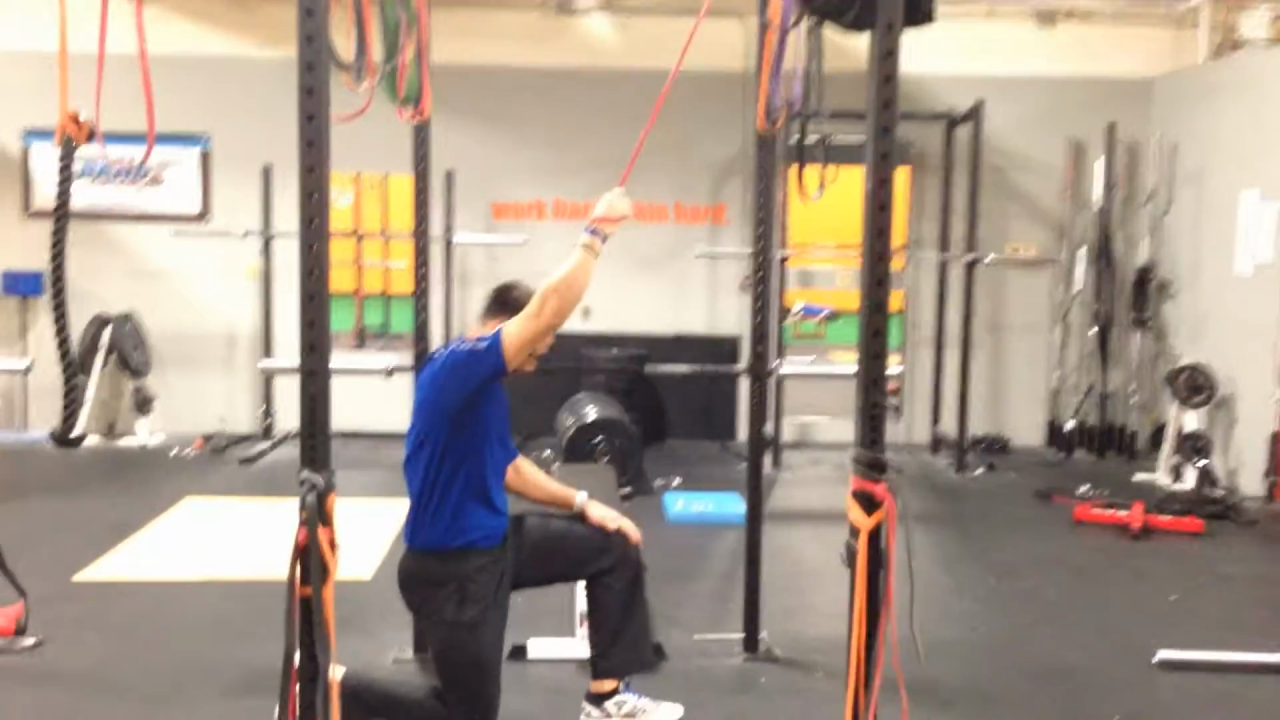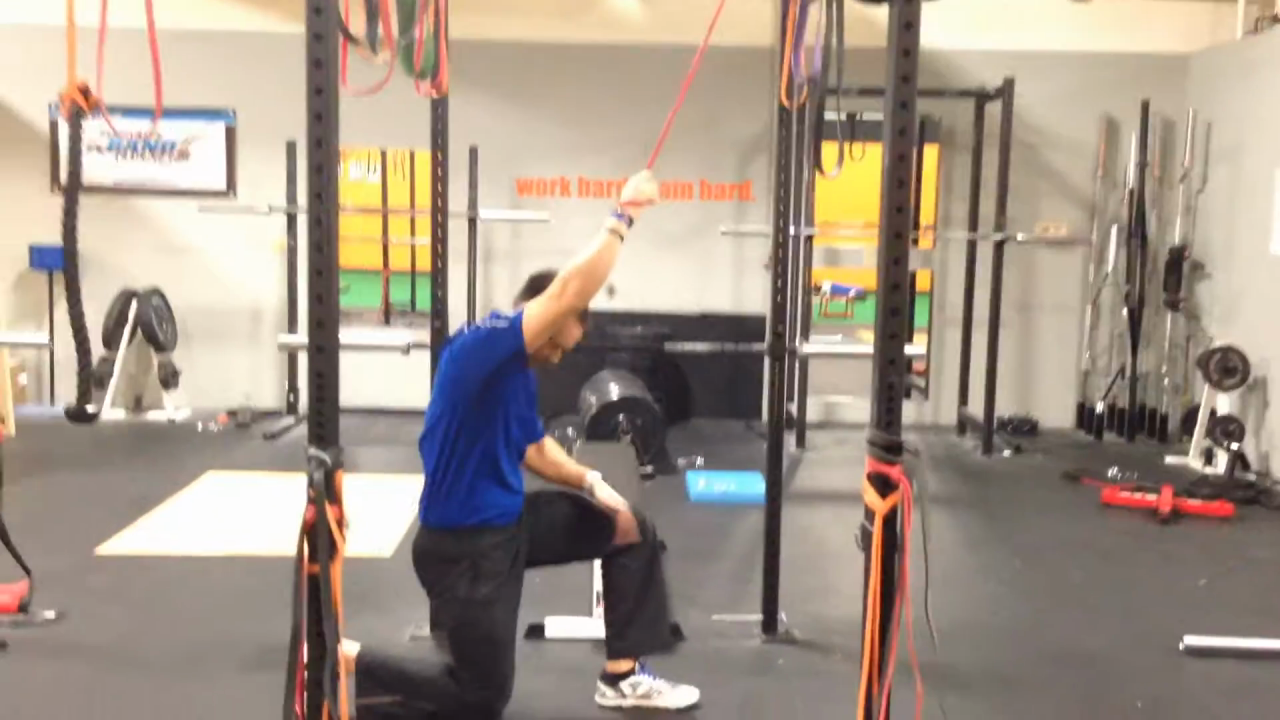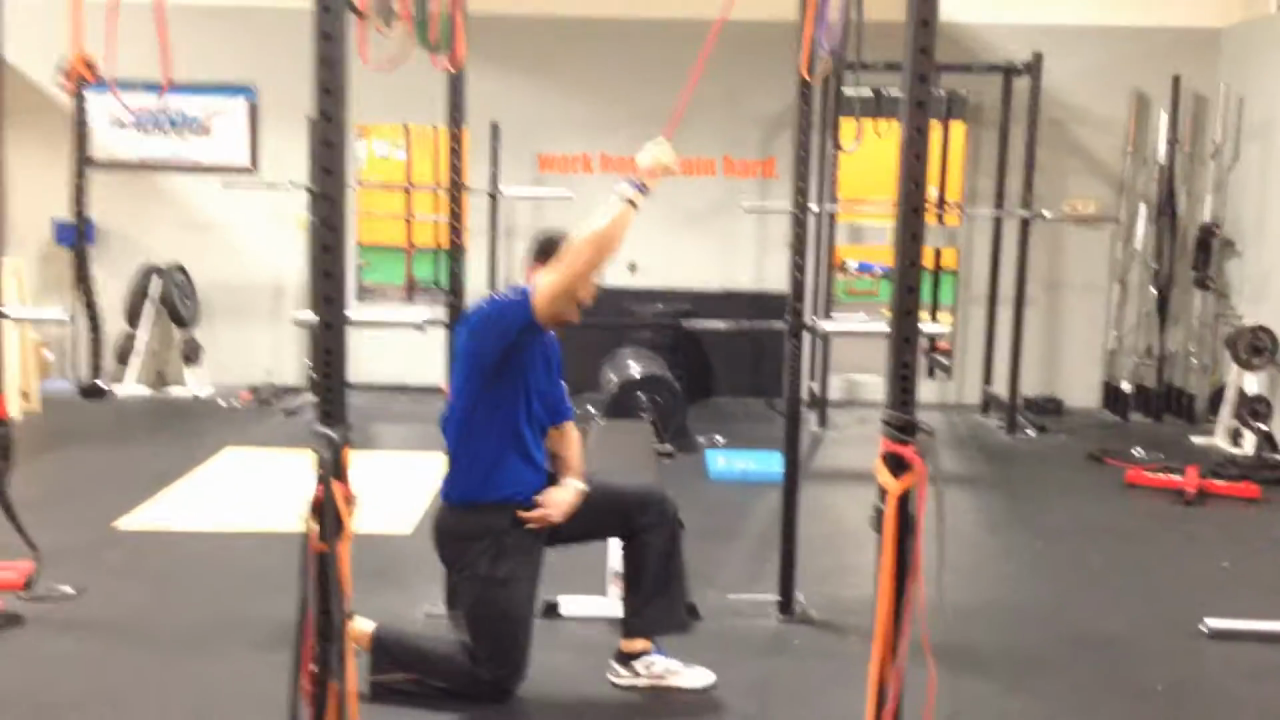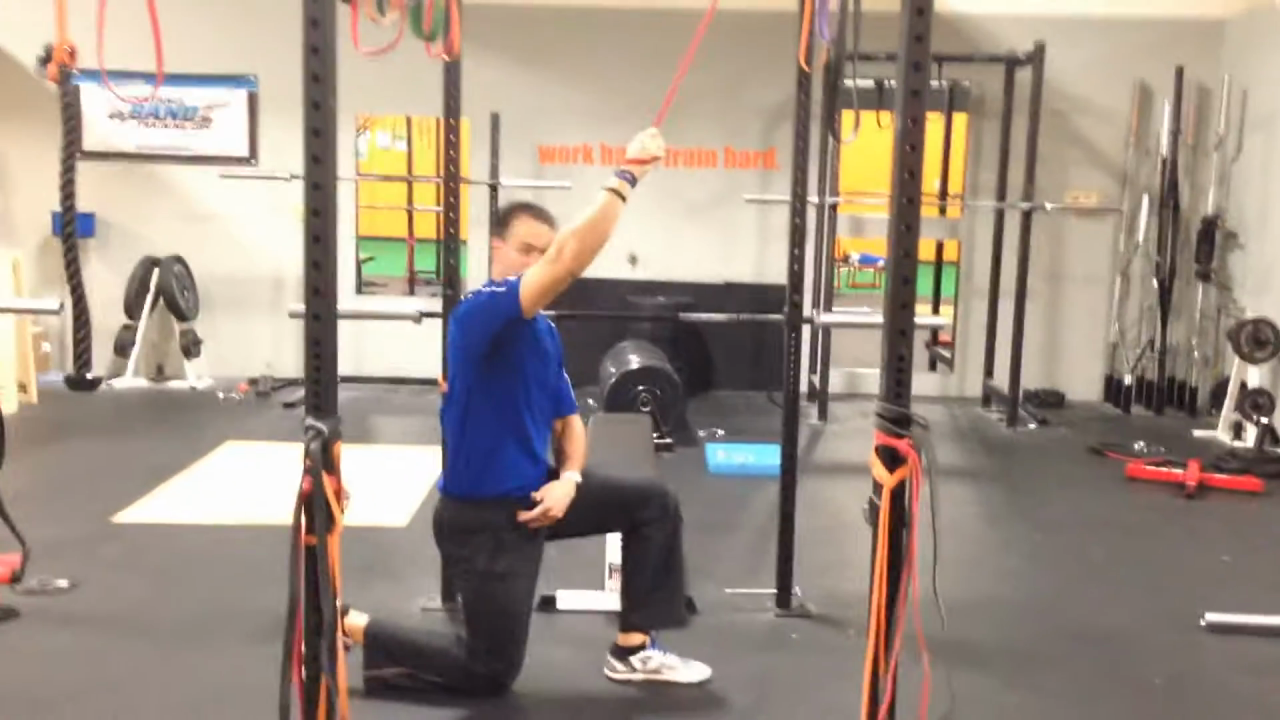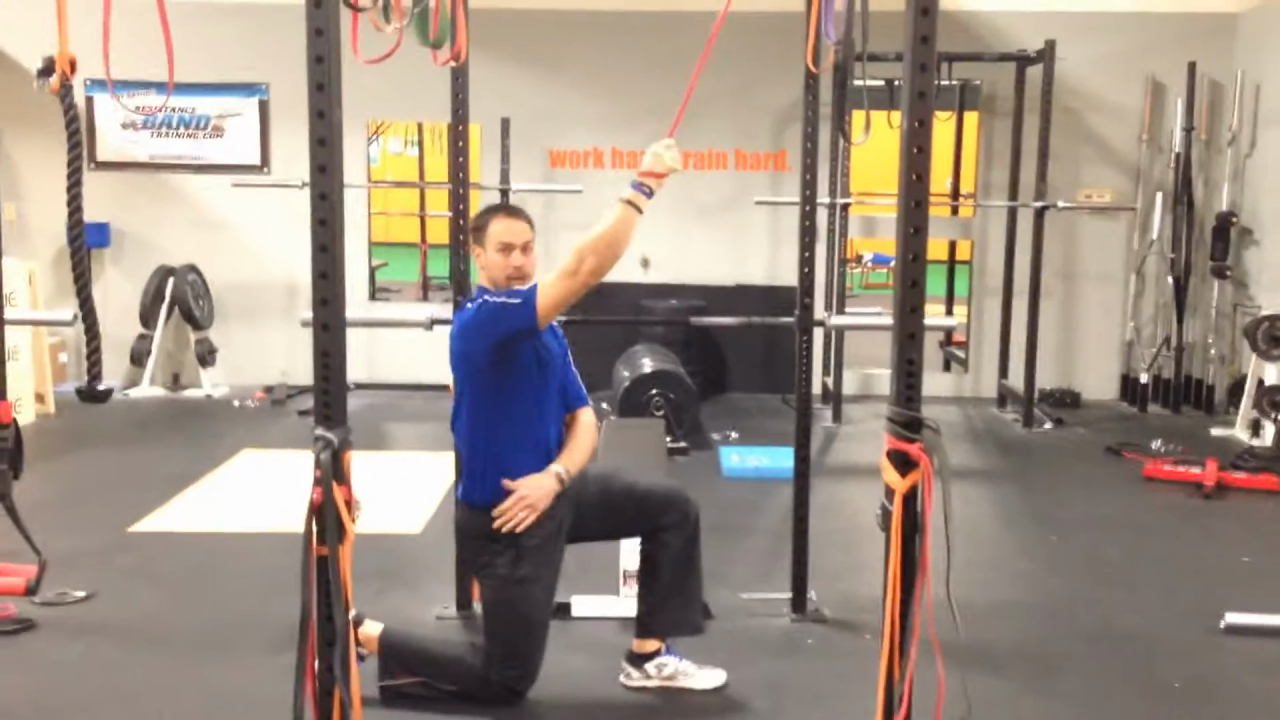
dt=0.2s
person 1, frame 1
left shoulder: (485, 385)
right shoulder: (456, 372)
left elbow: (508, 467)
right elbow: (549, 310)
left wrist: (582, 504)
right wrist: (597, 231)
left hip: (495, 540)
right hip: (450, 565)
left knee: (611, 549)
person 1, frame 2
left shoulder: (516, 369)
right shoulder: (476, 348)
left elbow: (534, 447)
right elbow: (569, 292)
left wrist: (592, 484)
right wrist: (624, 215)
left hip: (511, 520)
right hip: (463, 544)
left knee: (630, 532)
left ankle: (622, 676)
right ankle: (336, 658)
person 1, frame 3
left shoulder: (544, 344)
right shoulder: (491, 323)
left elbow: (560, 427)
right elbow: (578, 262)
left wrist: (570, 486)
right wrist: (639, 182)
left hip: (533, 497)
right hip: (483, 521)
left knee: (652, 511)
right knee: (495, 679)
left ankle: (636, 655)
right ankle: (351, 633)
person 1, frame 4
left shoulder: (544, 331)
right shoulder: (480, 314)
left elbow: (567, 420)
right elbow: (569, 260)
left wrist: (569, 479)
right wrist: (628, 174)
left hip: (533, 491)
right hip: (483, 515)
left knee: (654, 506)
right knee: (491, 673)
left ankle: (633, 650)
right ankle: (344, 626)
person 1, frame 5
left shoulder: (546, 330)
right shoulder: (481, 321)
left elbow: (581, 416)
right elbow: (583, 270)
left wrist: (553, 476)
right wrist: (644, 185)
left hip: (544, 492)
right hip: (503, 515)
left knee: (673, 510)
right knee: (506, 680)
left ankle: (648, 656)
right ankle: (359, 634)
